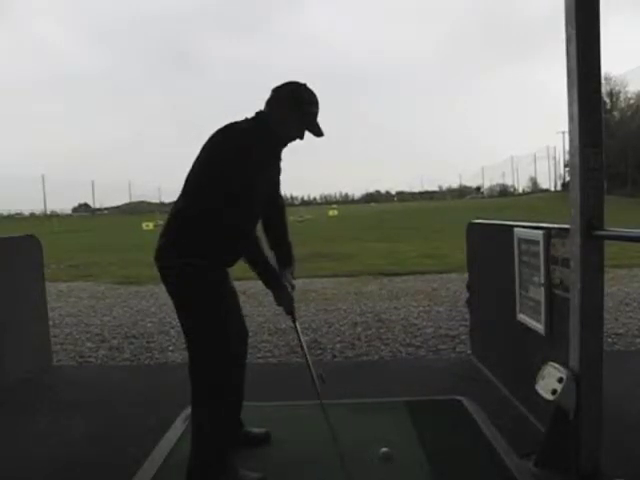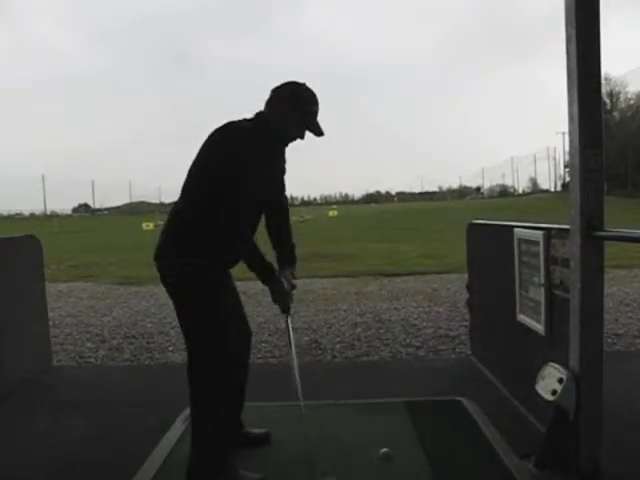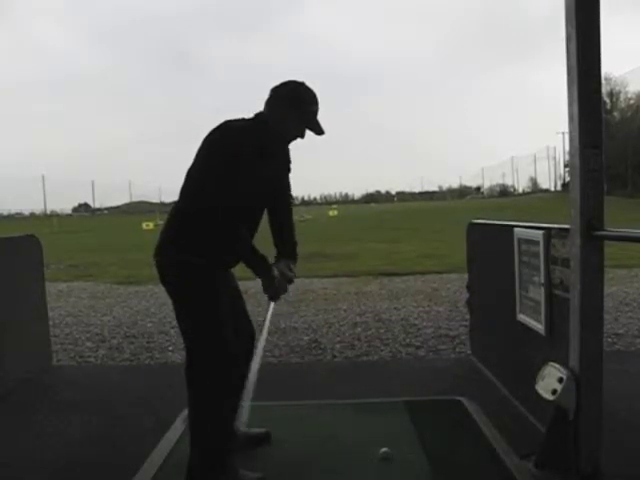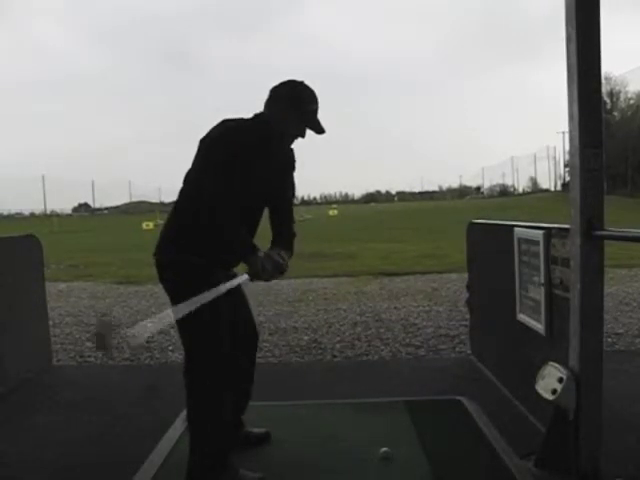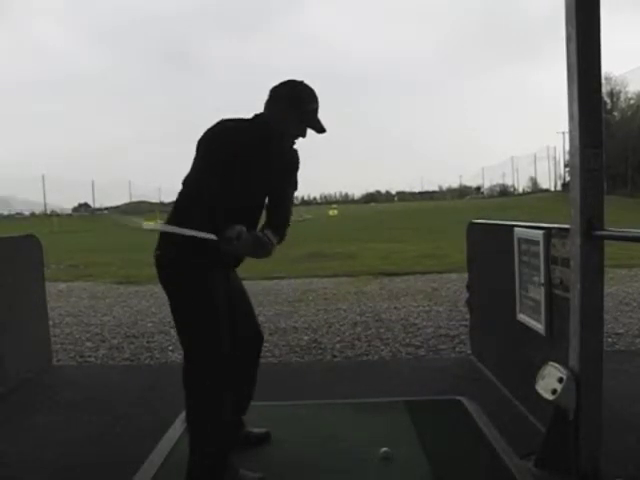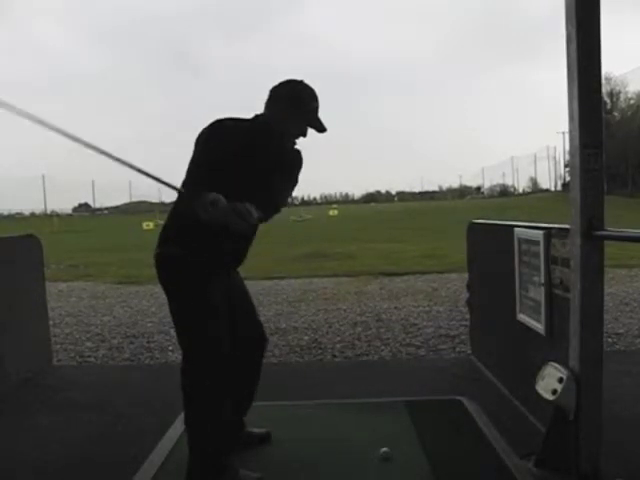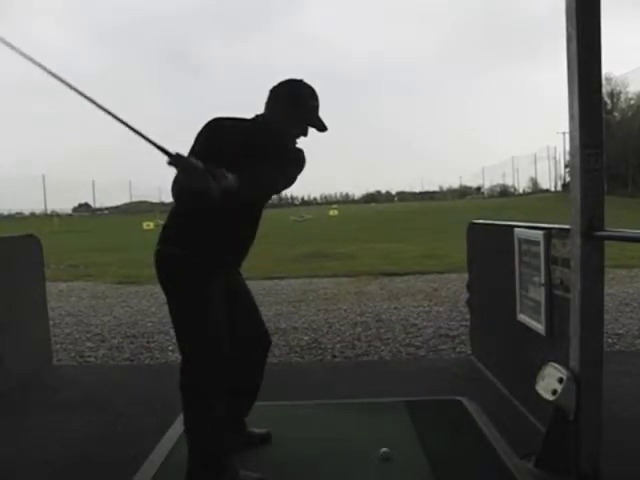
dt=0.3s
person 1, frame 1
left shoulder: (264, 148)
right shoulder: (237, 144)
left elbow: (272, 208)
right elbow: (237, 225)
left wrist: (285, 265)
right wrist: (274, 282)
left hip: (206, 258)
right hip: (189, 260)
left knee: (233, 342)
right knee: (214, 355)
left ankle: (228, 428)
person 1, frame 2
left shoulder: (269, 151)
right shoulder: (233, 142)
left elbow: (276, 208)
right elbow: (230, 221)
left wrist: (286, 263)
right wrist: (269, 276)
left hip: (209, 260)
right hip: (188, 261)
left knee: (236, 341)
right knee: (213, 356)
left ankle: (228, 429)
person 1, frame 3
left shoulder: (275, 152)
right shoulder: (229, 140)
left elbow: (281, 206)
right elbow: (220, 216)
left wrist: (286, 258)
right wrist: (263, 268)
left hip: (212, 260)
right hip: (187, 259)
left knee: (240, 340)
right knee: (212, 355)
left ankle: (229, 430)
person 1, frame 4
left shoulder: (280, 155)
right shoulder: (227, 138)
left elbow: (283, 208)
right elbow: (211, 207)
left wrist: (281, 249)
right wrist: (249, 254)
left hip: (218, 260)
right hip: (186, 259)
left knee: (242, 341)
right knee: (210, 356)
left ankle: (228, 428)
person 1, frame 5
left shoulder: (284, 157)
right shoulder: (224, 136)
left elbow: (281, 205)
right elbow: (200, 199)
left wrist: (271, 235)
right wrist: (228, 232)
left hip: (218, 260)
right hip: (186, 258)
left knee: (246, 341)
right knee: (209, 357)
left ankle: (229, 428)
person 1, frame 6
left shoulder: (288, 157)
right shoulder: (223, 134)
left elbow: (274, 197)
right elbow: (191, 190)
left wrist: (250, 210)
right wrist: (207, 202)
left hip: (220, 263)
right hip: (185, 258)
left knee: (249, 342)
right knee: (208, 357)
left ankle: (229, 429)
person 1, frame 7
left shoulder: (290, 157)
right shoulder: (221, 132)
left elbow: (265, 184)
right elbow: (182, 192)
left wrist: (228, 181)
right wrist: (193, 176)
left hip: (222, 263)
right hip: (185, 258)
left knee: (252, 342)
right knee: (207, 358)
left ankle: (230, 428)
